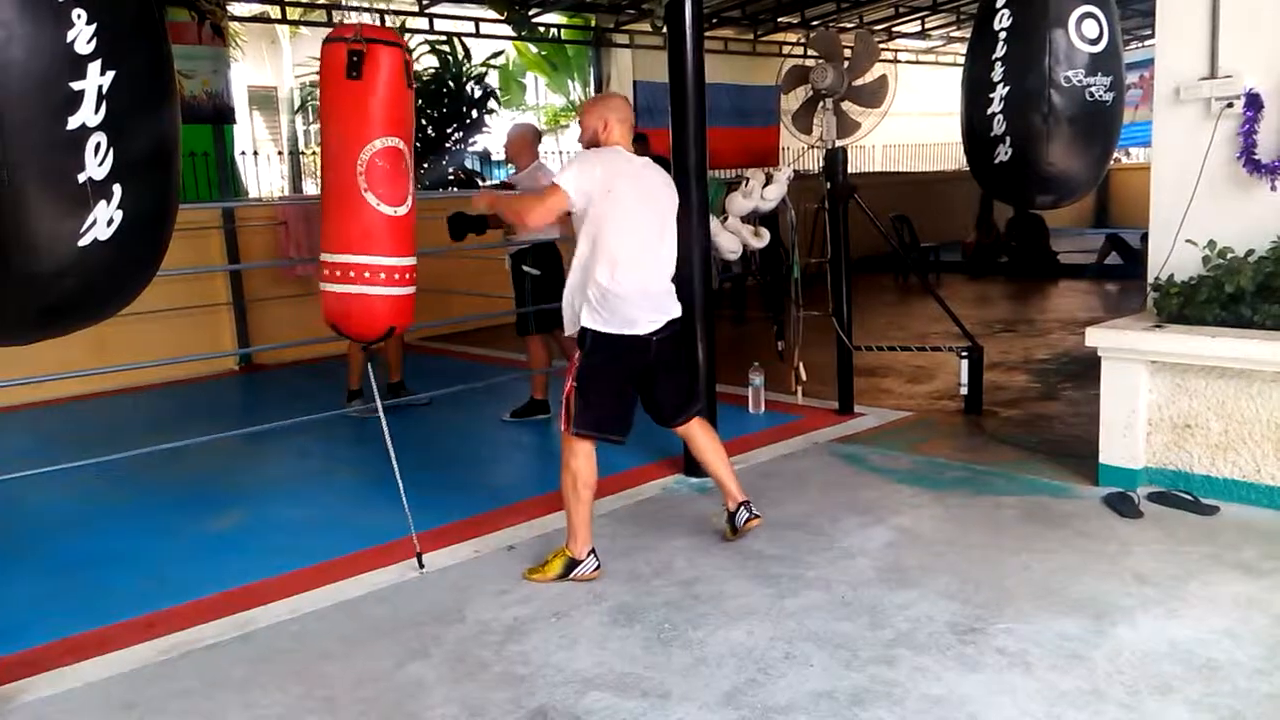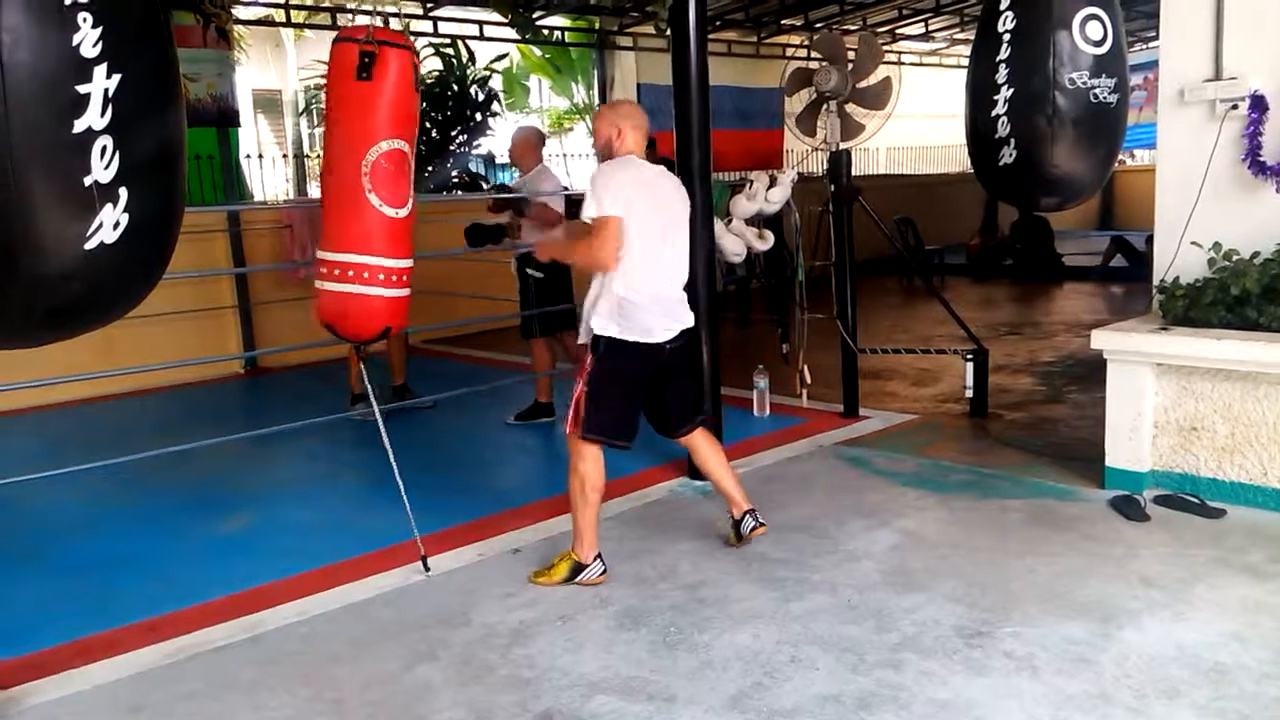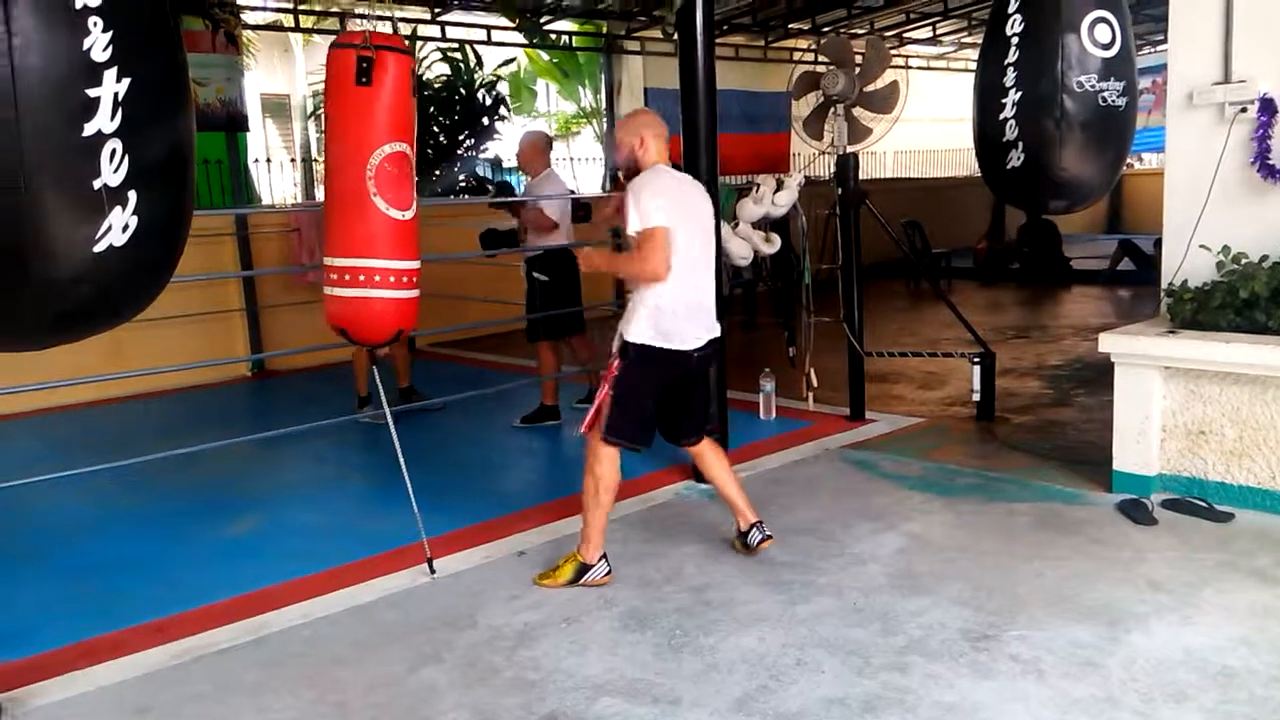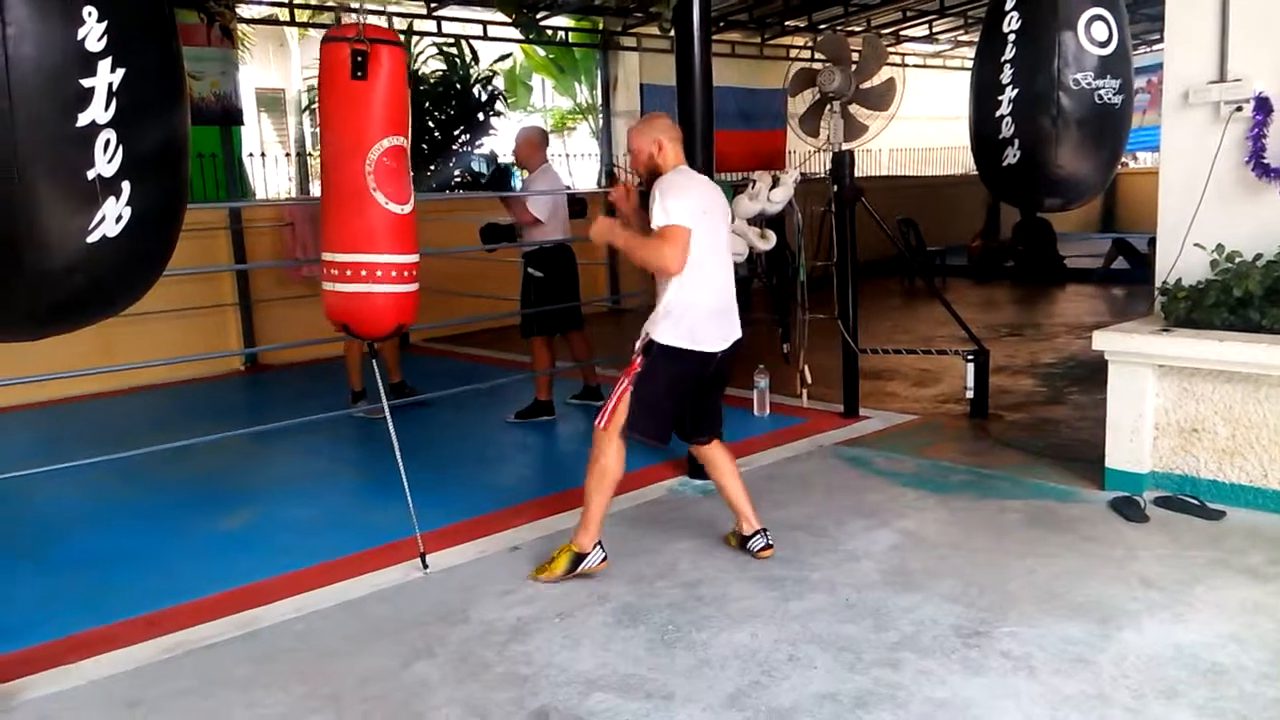
dt=0.1s
person 1, frame 1
left shoulder: (590, 165)
right shoulder: (661, 179)
left elbow: (532, 216)
left wrist: (491, 200)
left hip: (607, 326)
right hip: (663, 320)
left knee: (576, 437)
right knee: (684, 420)
left ankle: (580, 554)
right ankle: (739, 504)
person 1, frame 2
left shoulder: (612, 176)
right shoulder: (673, 185)
left elbow: (601, 255)
left wrist: (556, 247)
left hip: (622, 333)
right hip: (675, 328)
left knee: (584, 441)
right knee: (688, 430)
left ankle: (585, 557)
right ankle: (744, 513)
person 1, frame 3
left shoulder: (649, 186)
right shoulder: (692, 189)
left elbow: (653, 267)
left wrist: (599, 260)
right wrist: (634, 227)
left hip: (654, 340)
right hip: (699, 335)
left knee: (602, 442)
right knee: (695, 439)
left ankle: (591, 558)
right ankle: (751, 526)
person 1, frame 4
left shoulder: (672, 186)
right shoulder: (708, 189)
left elbow: (669, 260)
left wrist: (613, 233)
right wrist: (634, 215)
left hip: (677, 336)
right hip: (717, 334)
left knee: (610, 431)
right knee: (704, 439)
left ankle: (584, 545)
right ankle: (752, 531)
person 2, frame 1
left shoulder: (541, 175)
right shoulder: (515, 179)
left hip: (537, 257)
right hip: (527, 258)
left knee: (534, 330)
right knee: (554, 325)
left ankle: (539, 401)
person 2, frame 2
left shoulder: (545, 179)
right shoulder: (521, 182)
left elbow: (553, 217)
left hip: (541, 261)
right hip: (532, 261)
left knee: (538, 333)
right knee: (562, 327)
left ankle: (543, 404)
person 2, frame 3
left shoulder: (550, 184)
right shoulder: (536, 184)
left elbow: (545, 223)
left hip: (549, 264)
right hip: (553, 263)
left knee: (544, 337)
right knee: (572, 331)
left ankle: (549, 407)
right ankle: (595, 391)
person 2, frame 4
left shoulder: (545, 180)
right shoulder: (536, 179)
left elbow: (526, 216)
left wrist: (504, 193)
left hip: (546, 260)
right hip: (554, 258)
left knee: (538, 332)
right knee: (571, 326)
left ankle: (543, 402)
right ankle: (592, 387)
